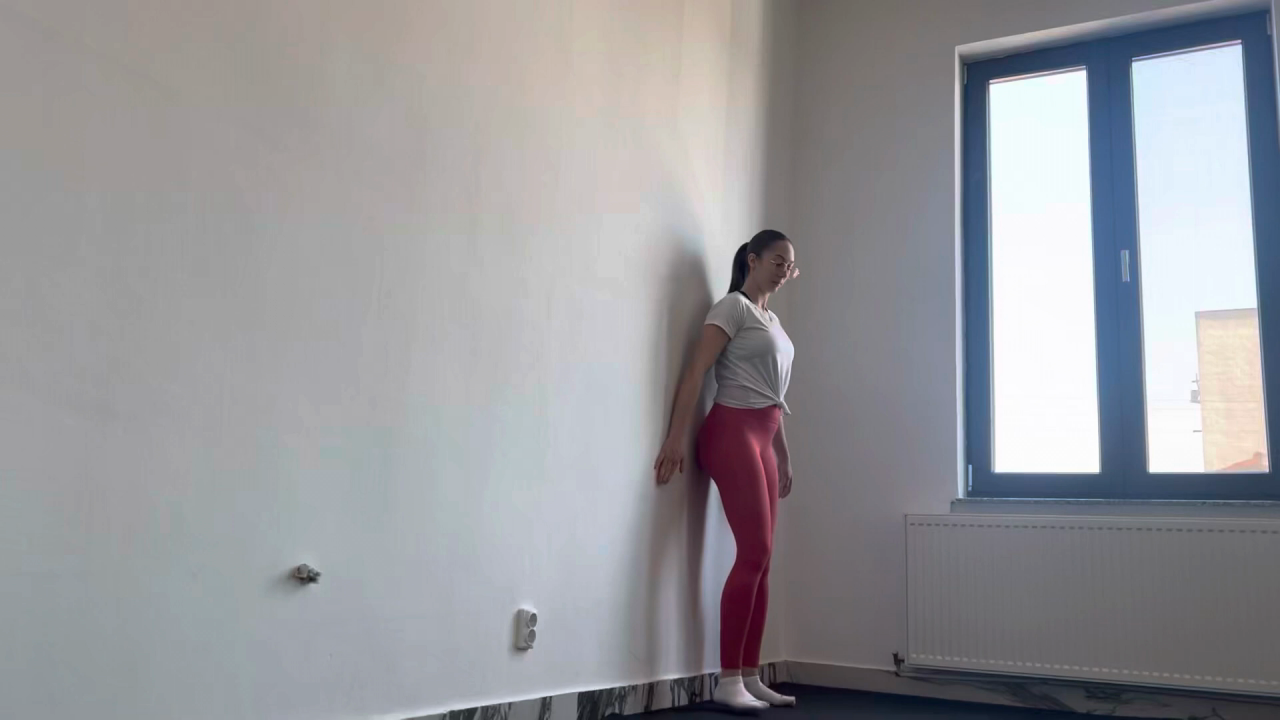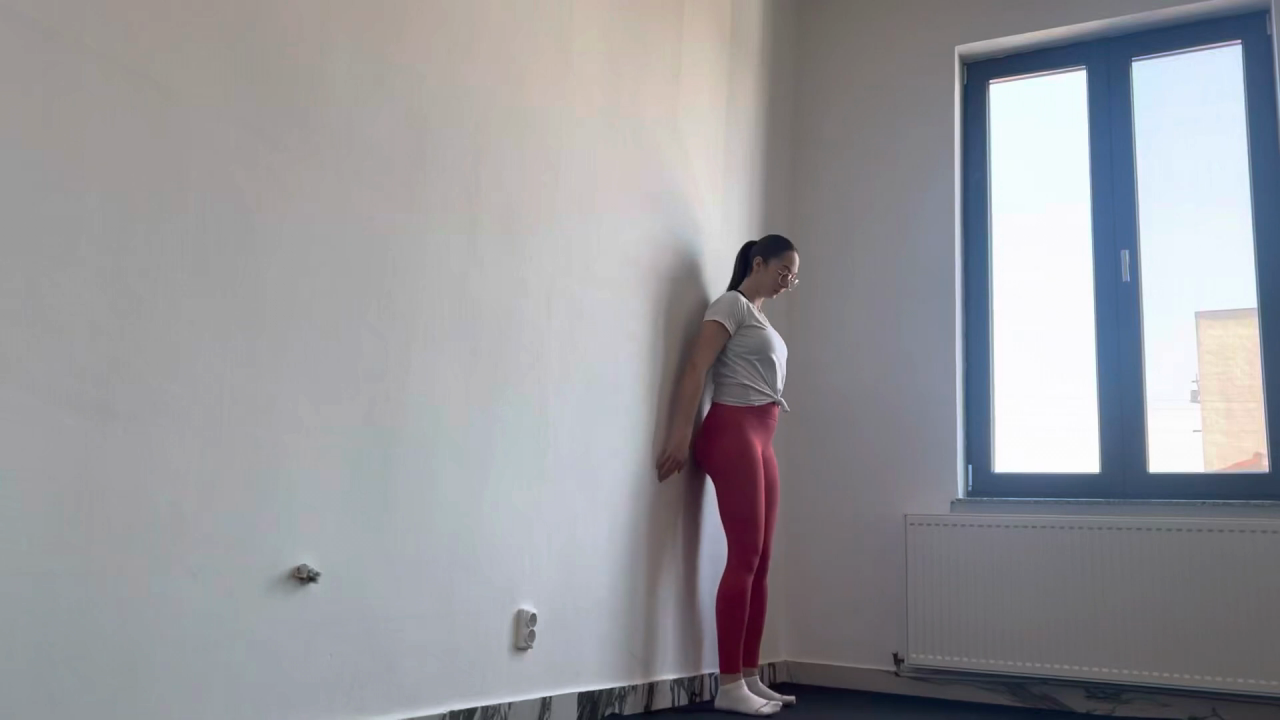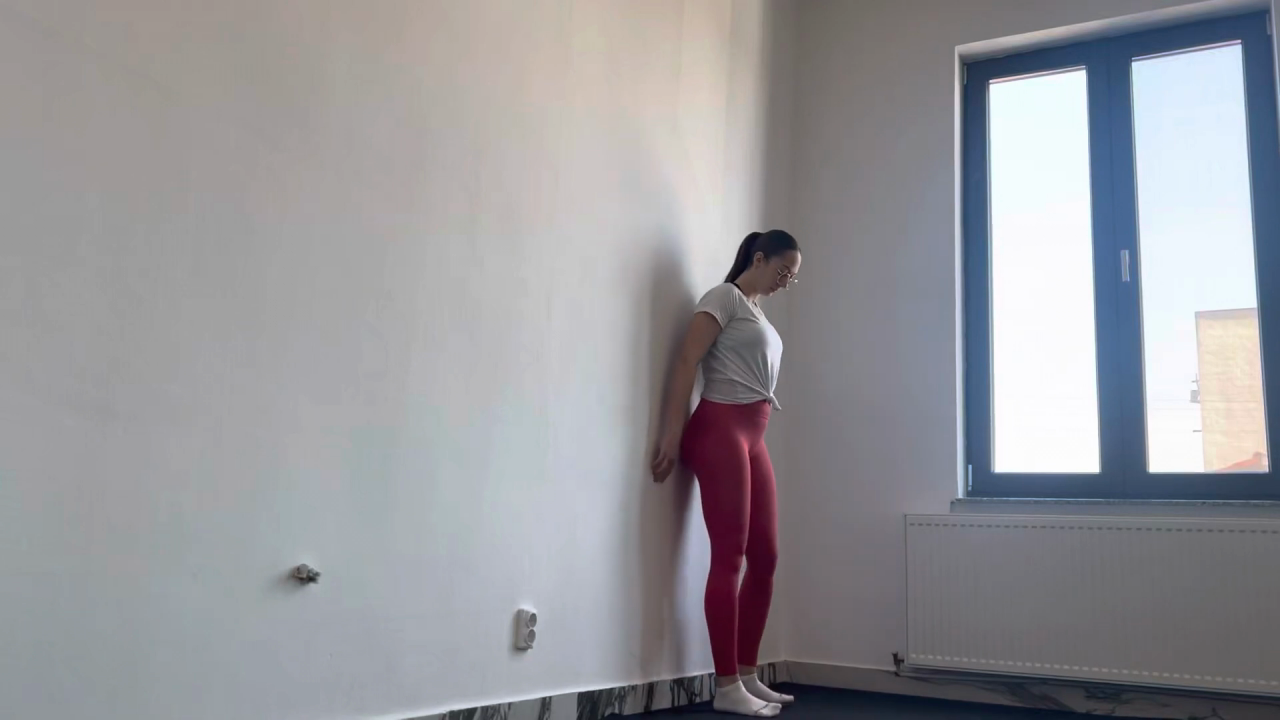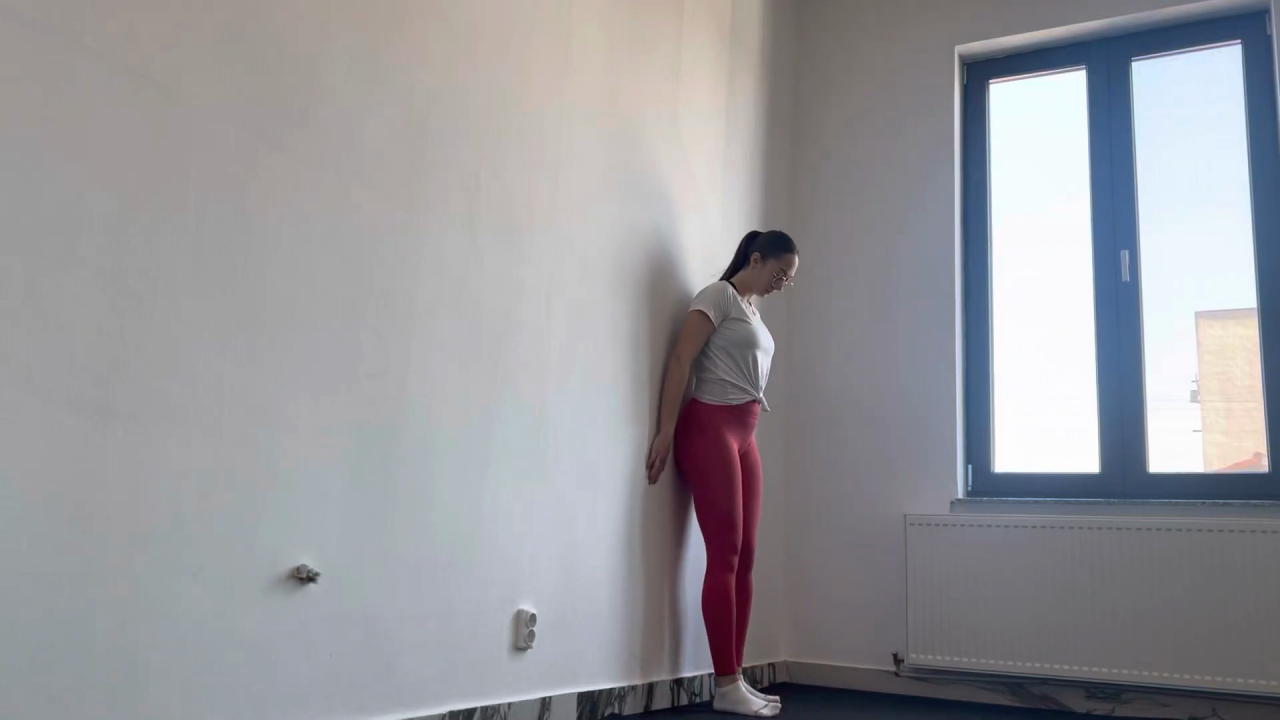
dt=0.3s
person 1, frame 1
left shoulder: (772, 318)
right shoulder: (732, 307)
right elbow: (696, 371)
left wrist: (784, 456)
right wrist: (676, 437)
left hip: (761, 437)
right hip: (732, 432)
left knee: (761, 559)
right knee: (754, 552)
left ankle: (749, 677)
right ankle: (728, 680)
person 1, frame 2
left shoulder: (761, 317)
right shoulder: (731, 305)
right elbow: (696, 367)
right wrist: (680, 433)
left hip: (759, 437)
right hip: (733, 431)
left knee: (760, 560)
right knee: (745, 555)
left ankle: (750, 678)
person 1, frame 3
left shoulder: (757, 311)
right shoulder: (724, 297)
right elbow: (687, 362)
right wrist: (672, 432)
left hip: (753, 434)
right hip: (720, 429)
left knee: (764, 557)
right knee: (729, 556)
left ankle: (748, 676)
person 1, frame 4
left shoulder: (752, 310)
right shoulder: (718, 296)
right elbow: (680, 360)
right wrist: (665, 431)
left hip: (743, 433)
right hip: (709, 428)
left knee: (744, 558)
right knee: (724, 555)
left ankle: (735, 678)
